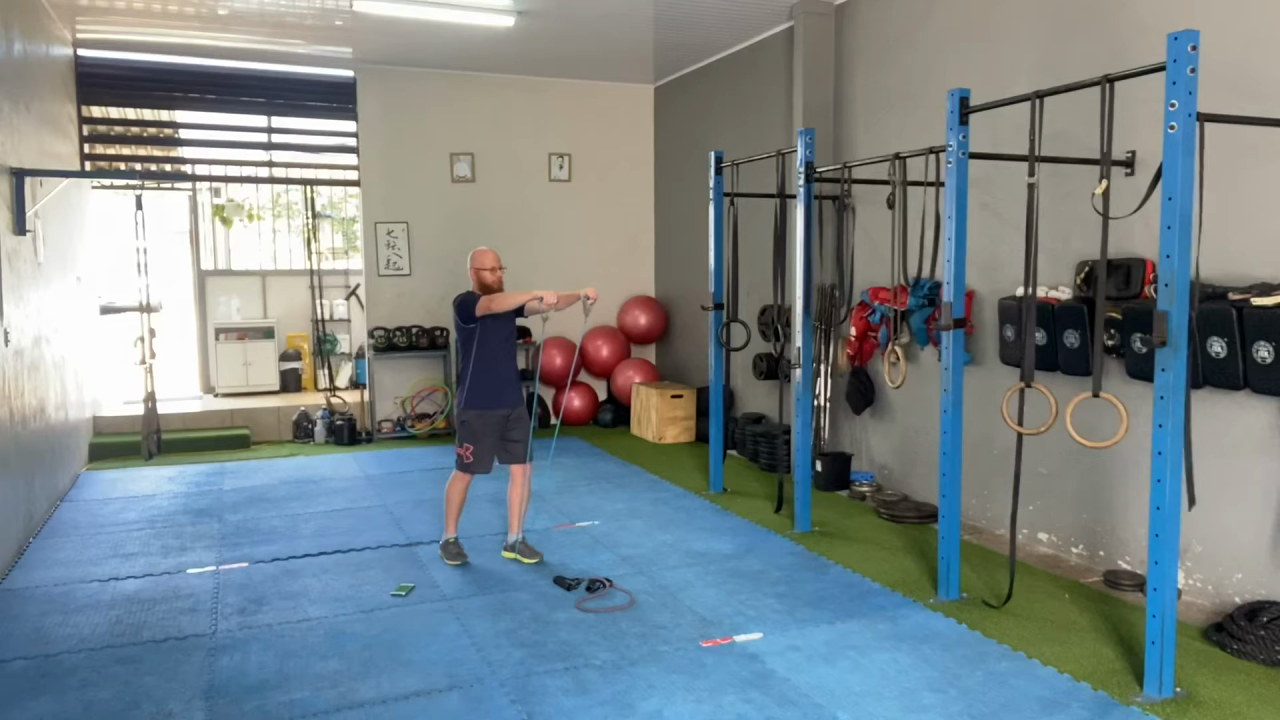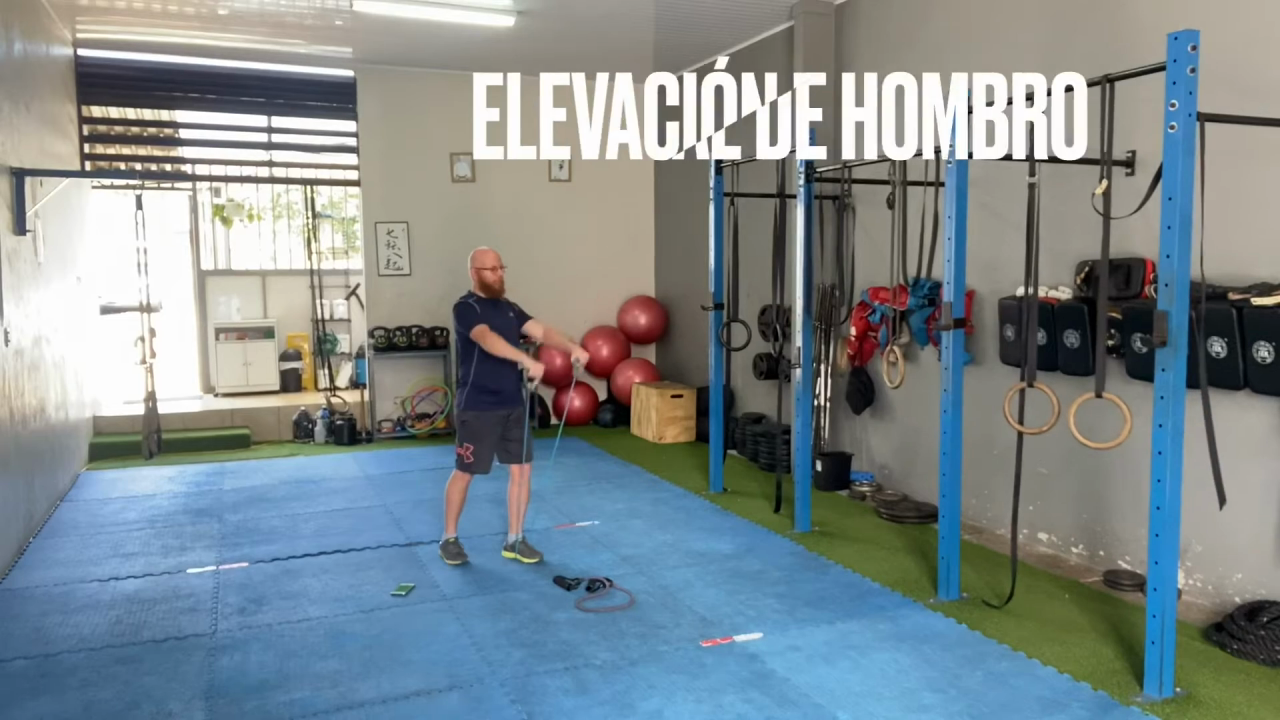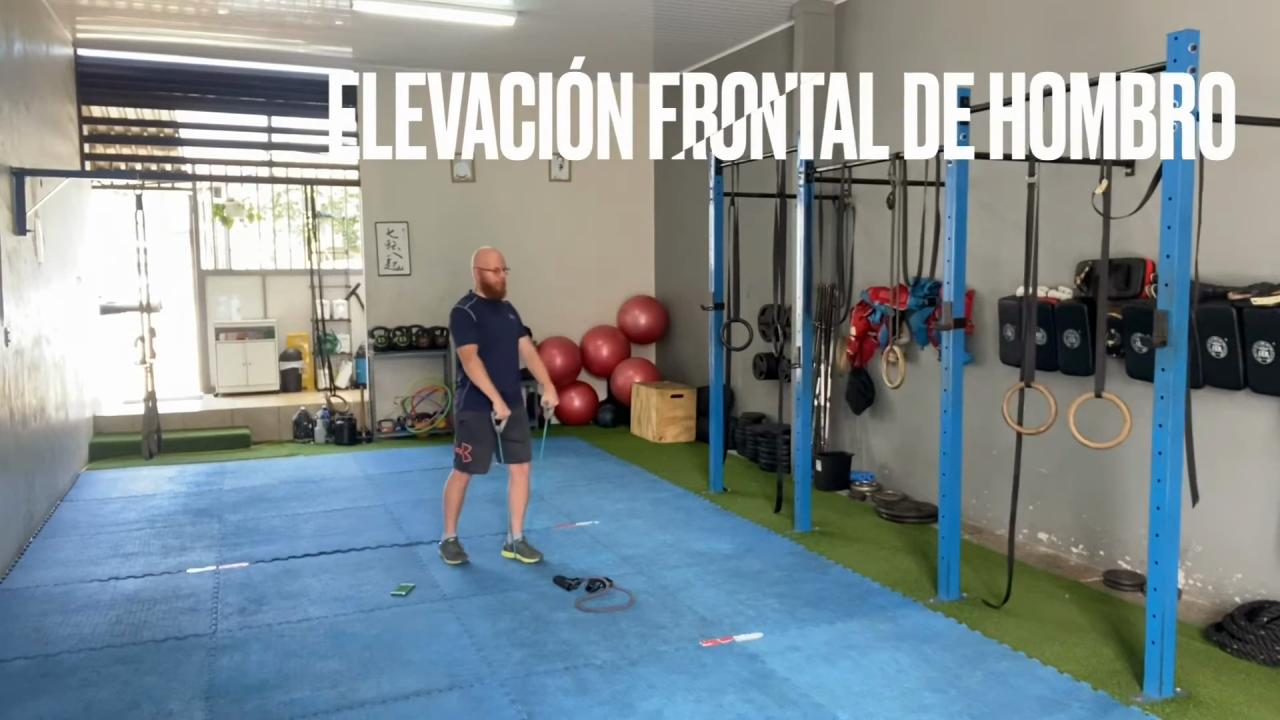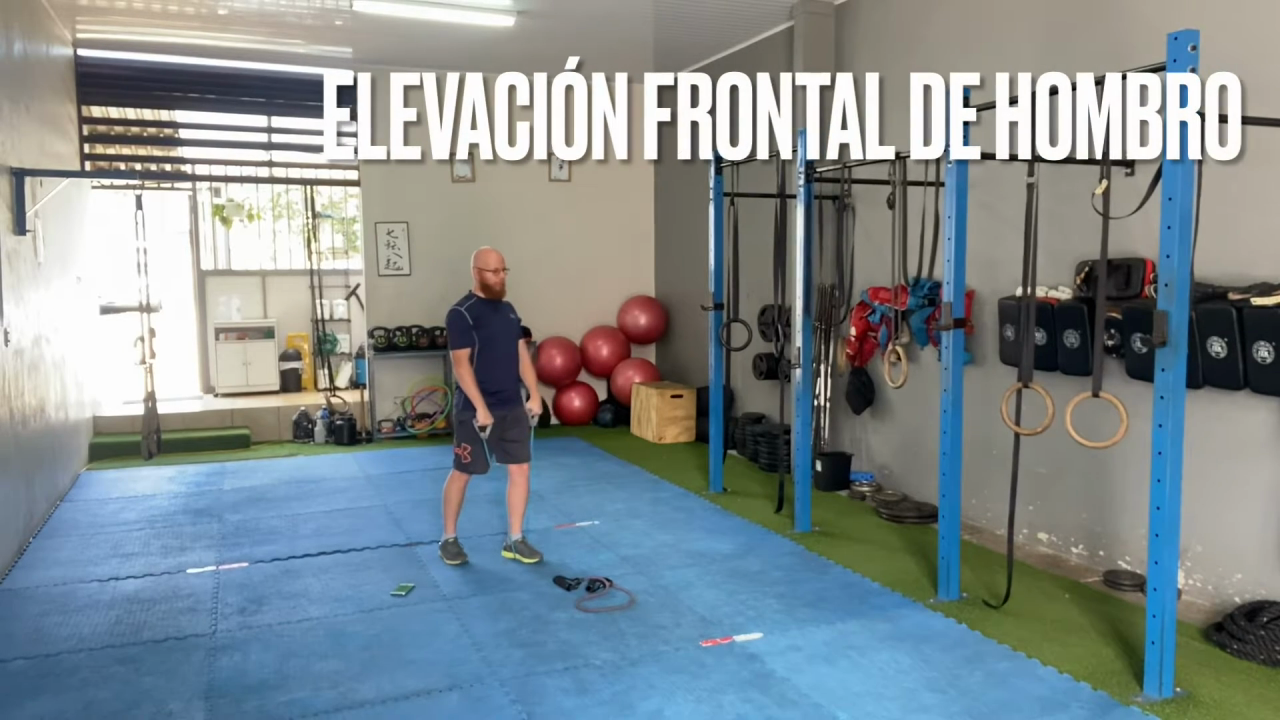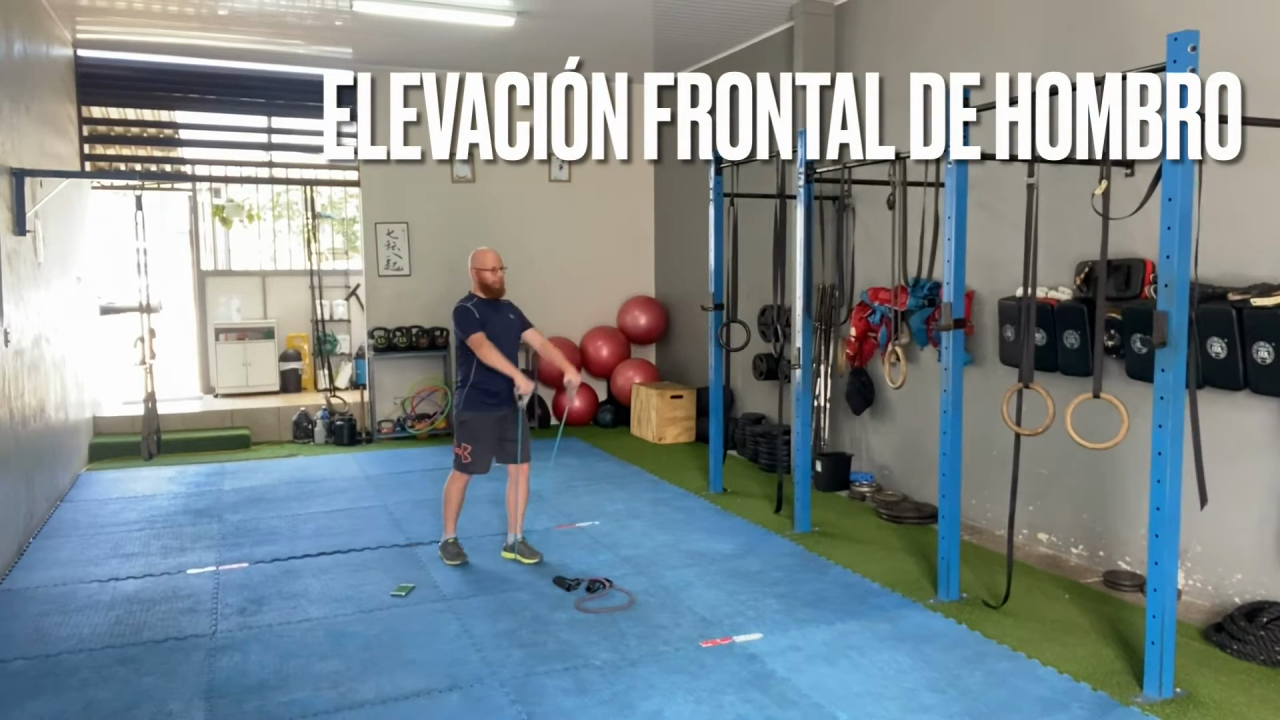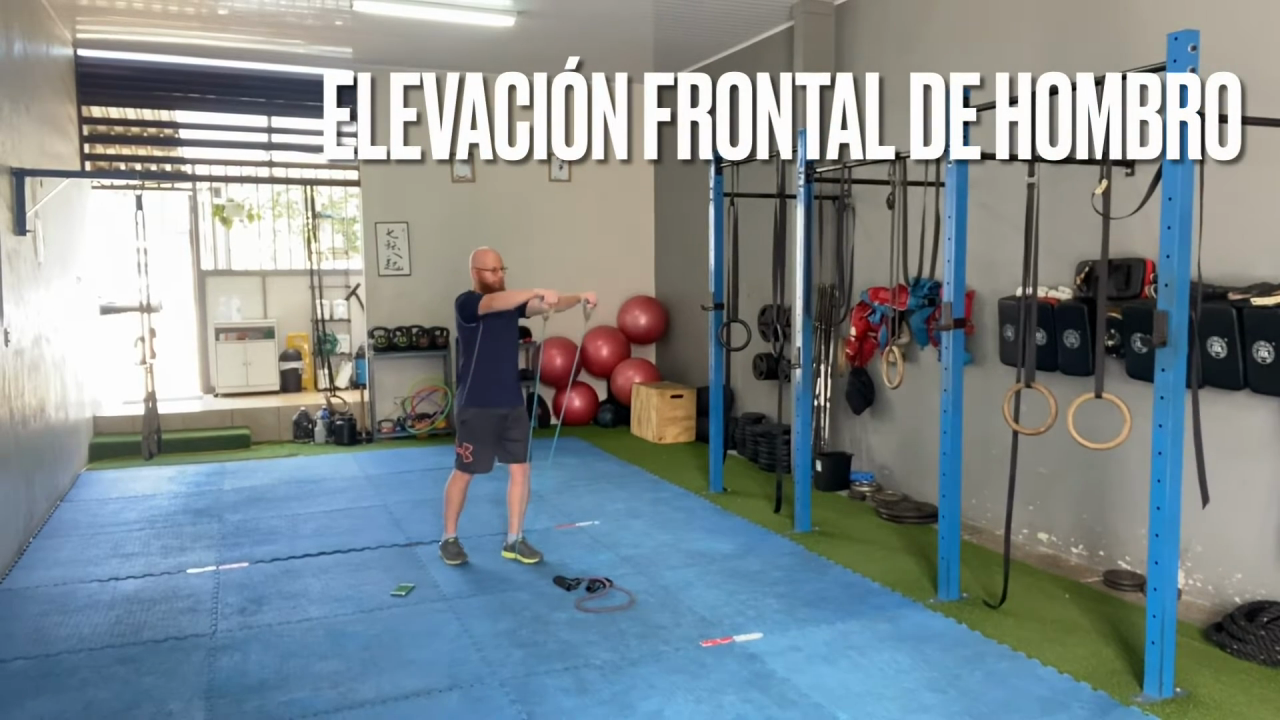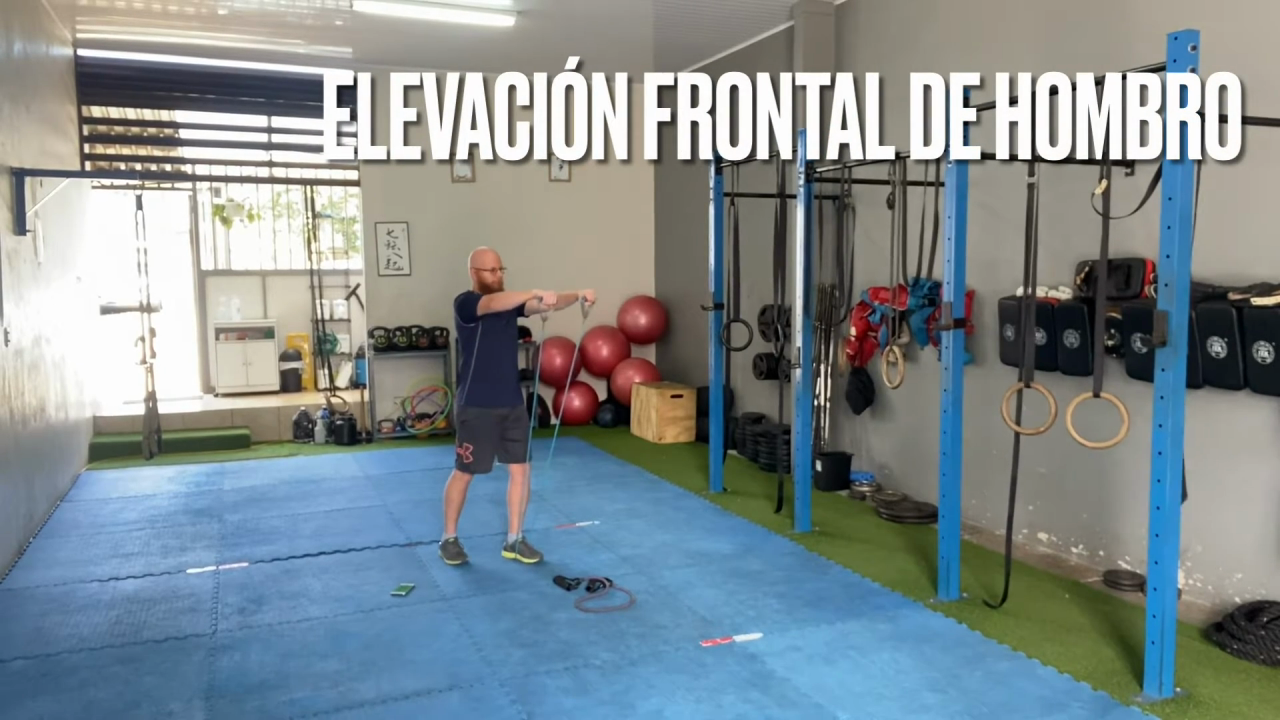
dt=0.5s
person 1, frame 1
left shoulder: (508, 302)
right shoulder: (465, 304)
left elbow: (546, 306)
right elbow: (492, 304)
left wrist: (578, 296)
right wrist: (538, 294)
left hip: (513, 404)
right hip: (477, 408)
left knee: (521, 469)
right knee: (465, 473)
left ankle: (514, 540)
right ankle: (449, 538)
person 1, frame 2
left shoulder: (508, 306)
right shoulder: (466, 307)
left elbow: (541, 331)
right elbow: (487, 339)
left wrist: (572, 347)
right wrist: (526, 360)
left hip: (513, 404)
right hip: (477, 408)
left knee: (522, 468)
right knee: (464, 472)
left ankle: (515, 540)
right ankle: (449, 538)
person 1, frame 3
left shoulder: (508, 309)
right shoulder: (464, 312)
left elbow: (527, 350)
right elbow: (470, 360)
left wrist: (548, 387)
right wrist: (495, 400)
left hip: (513, 405)
right hip: (476, 409)
left knee: (521, 468)
right knee: (462, 473)
left ankle: (515, 539)
right ankle: (449, 538)
person 1, frame 4
left shoulder: (508, 309)
right shoulder: (462, 313)
left elbow: (522, 355)
right elbow: (462, 364)
left wrist: (534, 395)
right wrist: (480, 408)
left hip: (513, 406)
right hip: (475, 409)
left knee: (520, 469)
right knee: (462, 473)
left ankle: (515, 539)
right ankle: (449, 539)
person 1, frame 5
left shoulder: (509, 309)
right shoulder: (465, 310)
left elbow: (538, 340)
right elbow: (483, 347)
left wrist: (567, 368)
right wrist: (517, 375)
left hip: (511, 404)
right hip: (475, 409)
left knee: (520, 469)
right knee: (463, 473)
left ankle: (514, 540)
right ankle: (449, 539)
person 1, frame 6
left shoulder: (511, 303)
right shoulder: (467, 303)
left elbow: (548, 306)
right elbow: (495, 303)
left wrist: (578, 299)
right wrist: (537, 292)
left hip: (513, 403)
right hip: (477, 407)
left knee: (520, 469)
right knee: (463, 472)
left ankle: (514, 540)
right ankle: (449, 538)
person 1, frame 7
left shoulder: (509, 302)
right shoulder: (465, 303)
left elbow: (546, 305)
right elbow: (493, 304)
left wrist: (576, 296)
right wrist: (536, 293)
left hip: (513, 403)
right hip: (477, 407)
left knee: (520, 469)
right knee: (464, 473)
left ankle: (514, 539)
right ankle: (449, 538)
